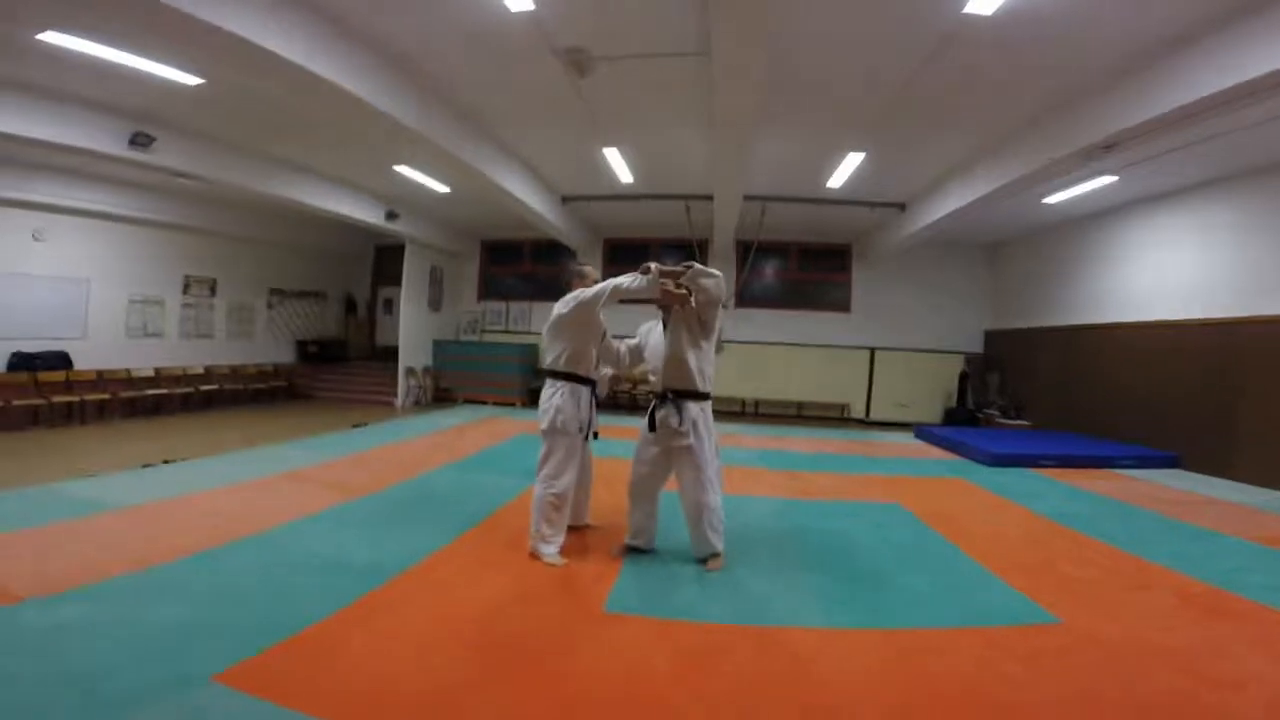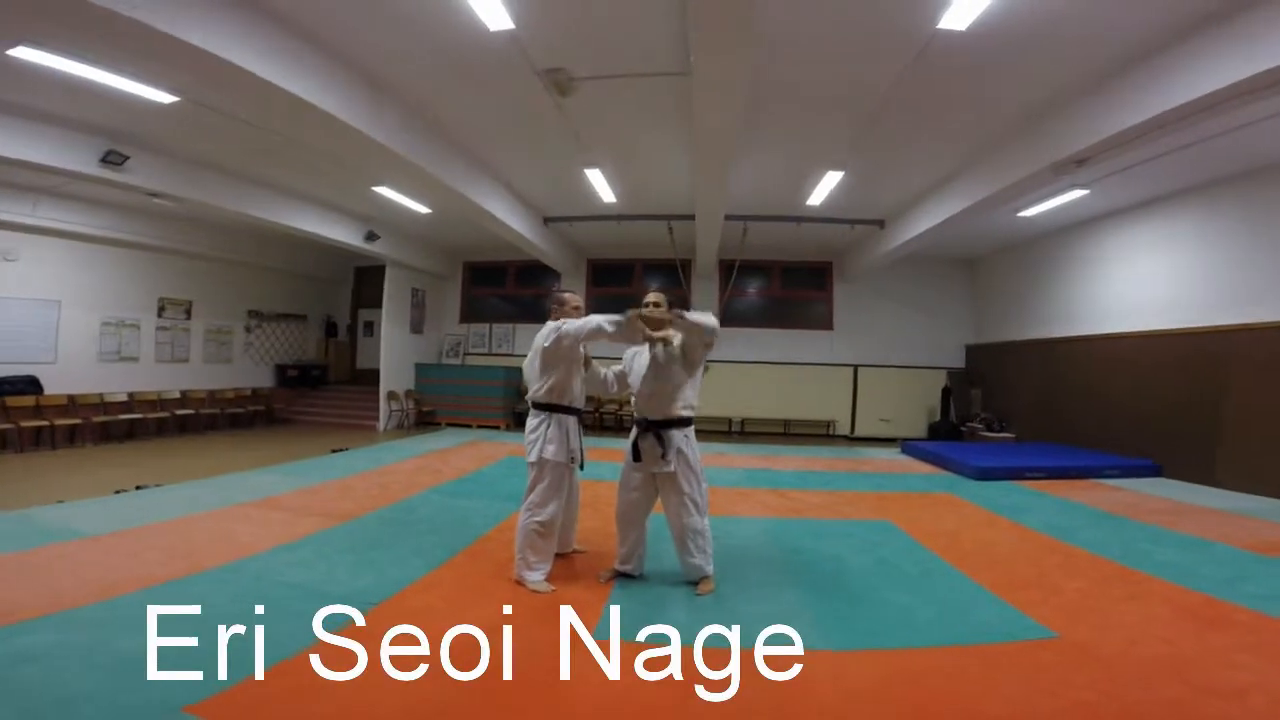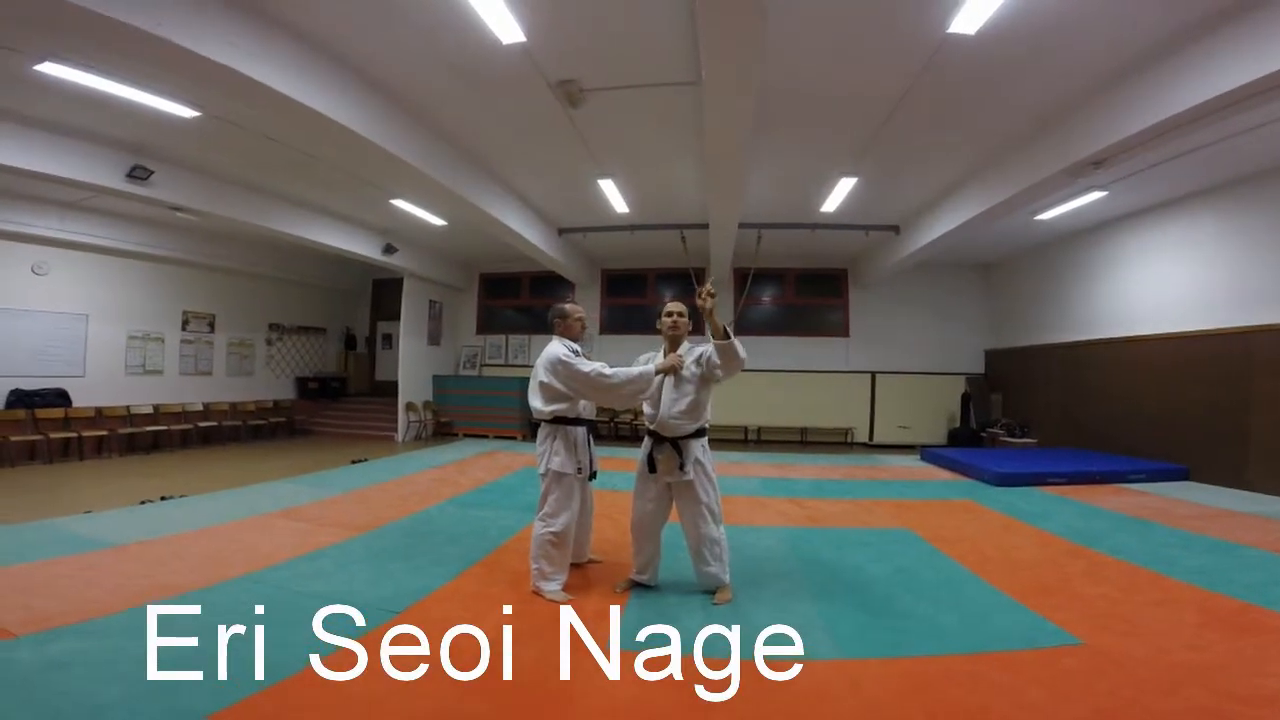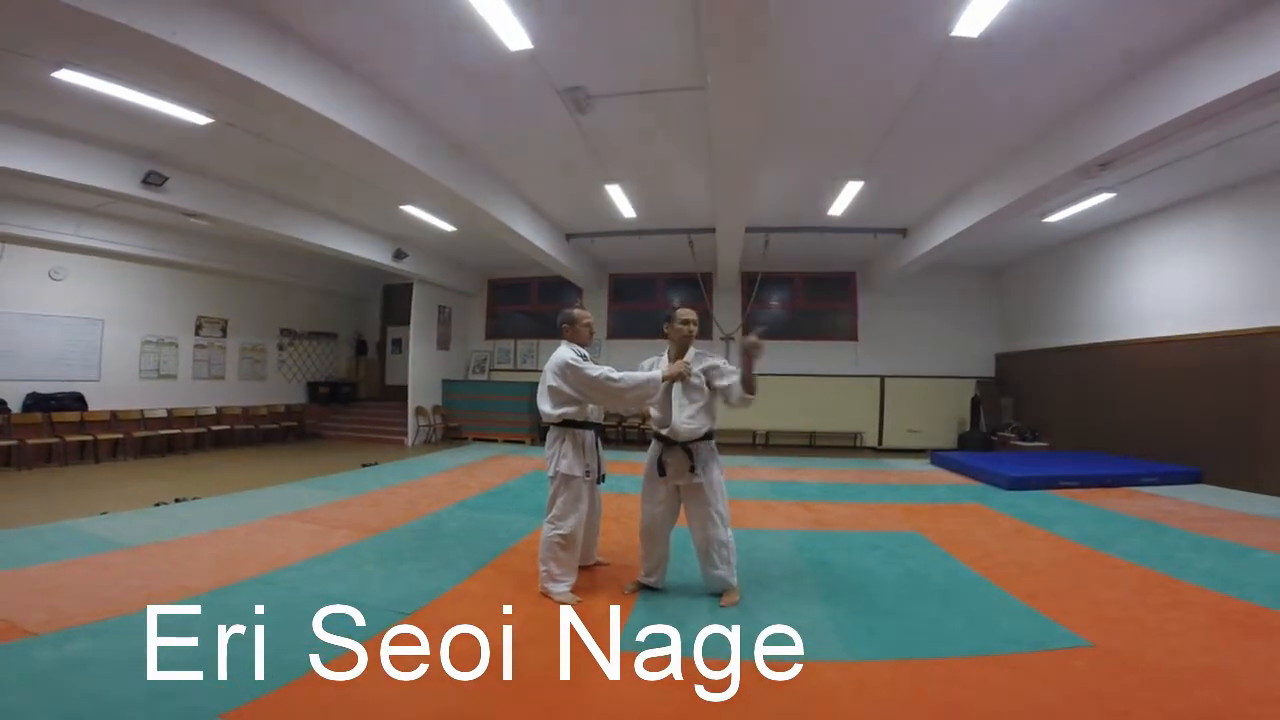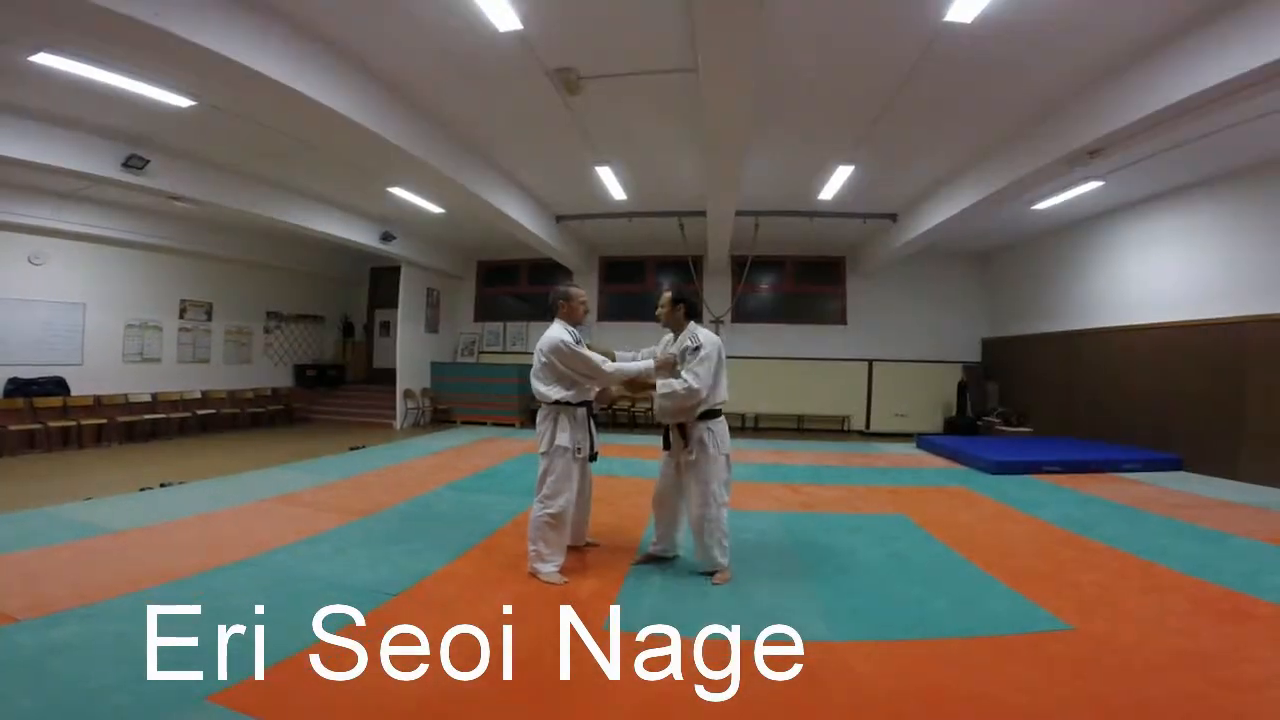
dt=1s
person 1, frame 1
left shoulder: (699, 318)
right shoulder: (650, 330)
left elbow: (713, 282)
right elbow: (624, 356)
left wrist: (666, 272)
left hip: (692, 415)
right hip: (659, 413)
left knee: (700, 487)
right knee: (642, 482)
left ankle: (712, 549)
right ankle: (639, 540)
person 1, frame 2
left shoulder: (685, 343)
right shoulder: (634, 353)
left elbow: (709, 328)
right elbow: (612, 382)
left wrist: (668, 323)
left hip: (675, 440)
right hip: (642, 439)
left knee: (687, 511)
right knee: (629, 508)
left ankle: (702, 572)
right ankle: (627, 564)
person 1, frame 3
left shoulder: (702, 356)
right shoulder: (646, 361)
left elbow: (733, 361)
left wrist: (711, 318)
left hip: (691, 451)
right hip: (654, 449)
left knee: (703, 521)
right knee: (644, 519)
left ankle: (719, 581)
right ankle: (642, 574)
person 1, frame 4
left shoulder: (709, 364)
right shoulder: (651, 365)
left elbow: (739, 396)
left wrist: (748, 365)
left hip: (699, 454)
right hip: (662, 453)
left knee: (711, 523)
right knee: (654, 522)
left ankle: (726, 583)
right ankle: (650, 577)
person 1, frame 5
left shoulder: (705, 341)
right shoulder: (670, 342)
left elbow: (693, 388)
right elbow: (643, 359)
left wrist: (649, 385)
right wrist: (607, 354)
left hip: (705, 433)
right hip: (680, 432)
left knee: (707, 502)
right knee: (666, 496)
left ankle: (717, 563)
right ankle: (663, 548)
person 2, frame 1
left shoulder: (583, 313)
right shoulder: (571, 306)
left elbow: (603, 350)
right elbow: (612, 288)
right wrist: (651, 281)
left hip: (578, 396)
right hip: (563, 398)
left knee: (578, 467)
right knee: (557, 473)
left ankle: (573, 517)
right ankle: (544, 543)
person 2, frame 2
left shoulder: (564, 341)
right shoulder: (553, 334)
left elbow: (589, 378)
right elbow: (593, 326)
right wrist: (631, 326)
left hip: (564, 426)
right hip: (550, 427)
left knee: (566, 493)
right knee: (543, 501)
left ankle: (561, 544)
right ankle: (529, 570)
person 2, frame 3
left shoulder: (568, 353)
right shoulder: (558, 356)
left elbow: (590, 387)
right elbow: (604, 379)
right wrist: (657, 368)
left hip: (575, 438)
right hip: (561, 440)
left knee: (580, 504)
right knee: (557, 512)
left ankle: (576, 554)
right ankle: (546, 580)
person 2, frame 4
left shoulder: (576, 358)
right shoulder: (566, 361)
left elbow: (599, 392)
right elbow: (613, 384)
right wrist: (664, 375)
left hip: (582, 441)
right hip: (569, 444)
left knee: (588, 506)
right knee: (565, 515)
left ankle: (584, 556)
right ankle: (554, 582)
person 2, frame 5
left shoulder: (568, 336)
right shoulder: (558, 340)
right elbow: (601, 370)
left wrist: (596, 390)
right wrist: (654, 364)
left hip: (575, 420)
right hip: (560, 424)
left knee: (579, 486)
right knee: (555, 494)
left ankle: (575, 537)
right ankle: (543, 562)
